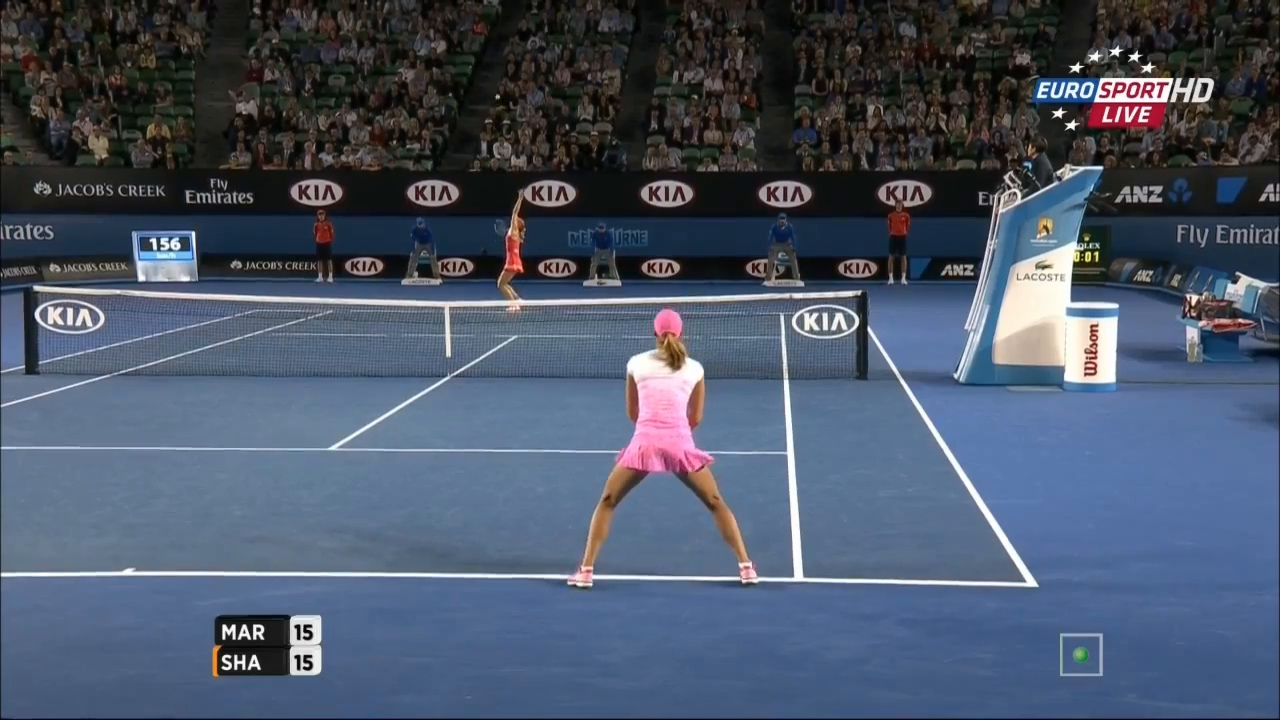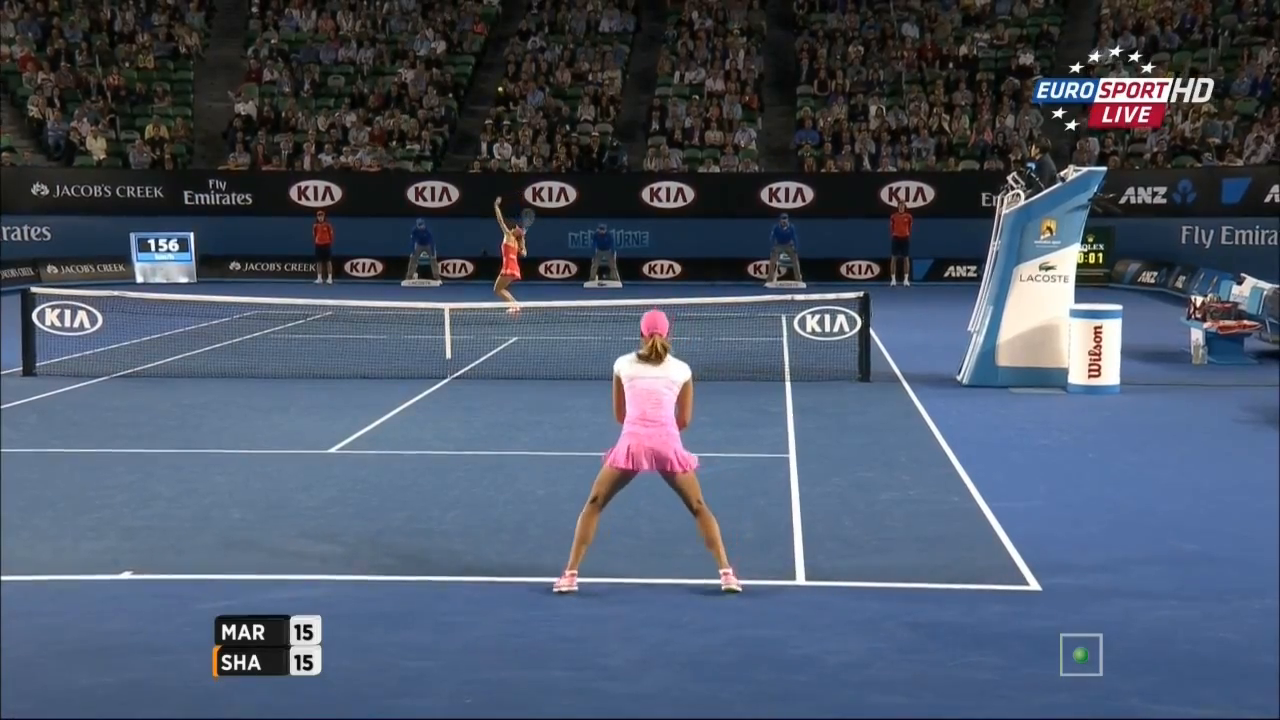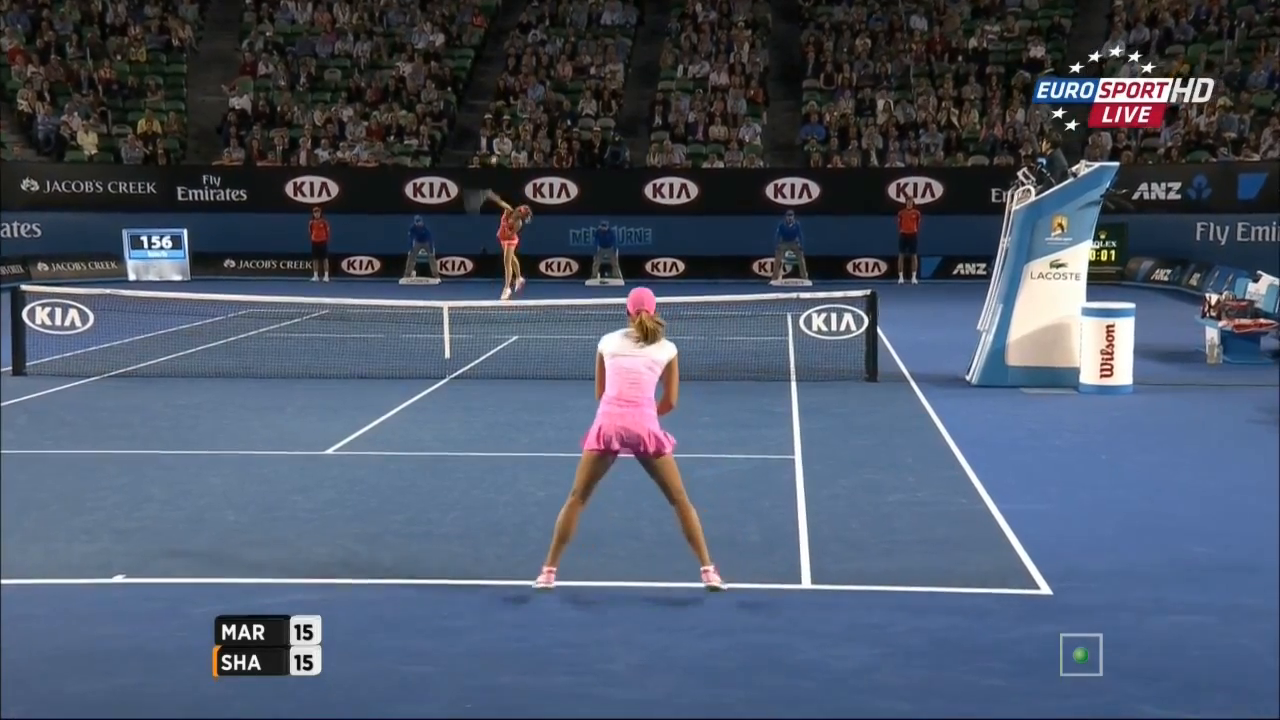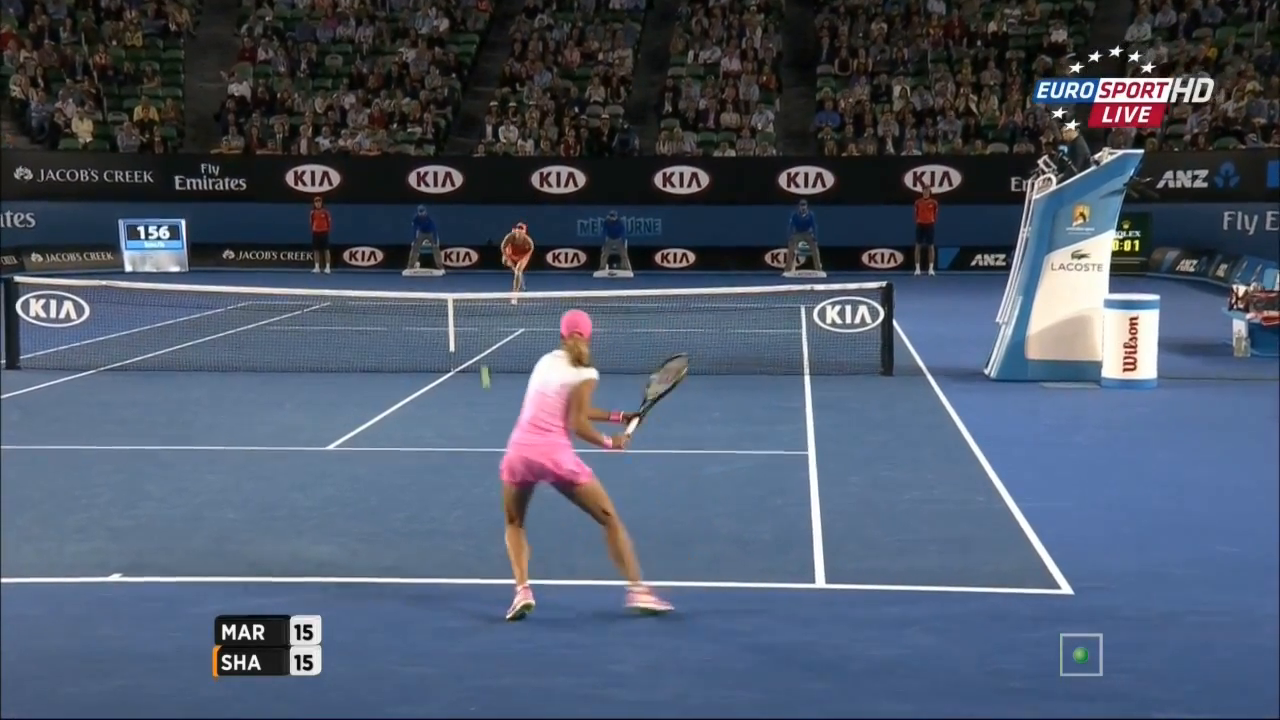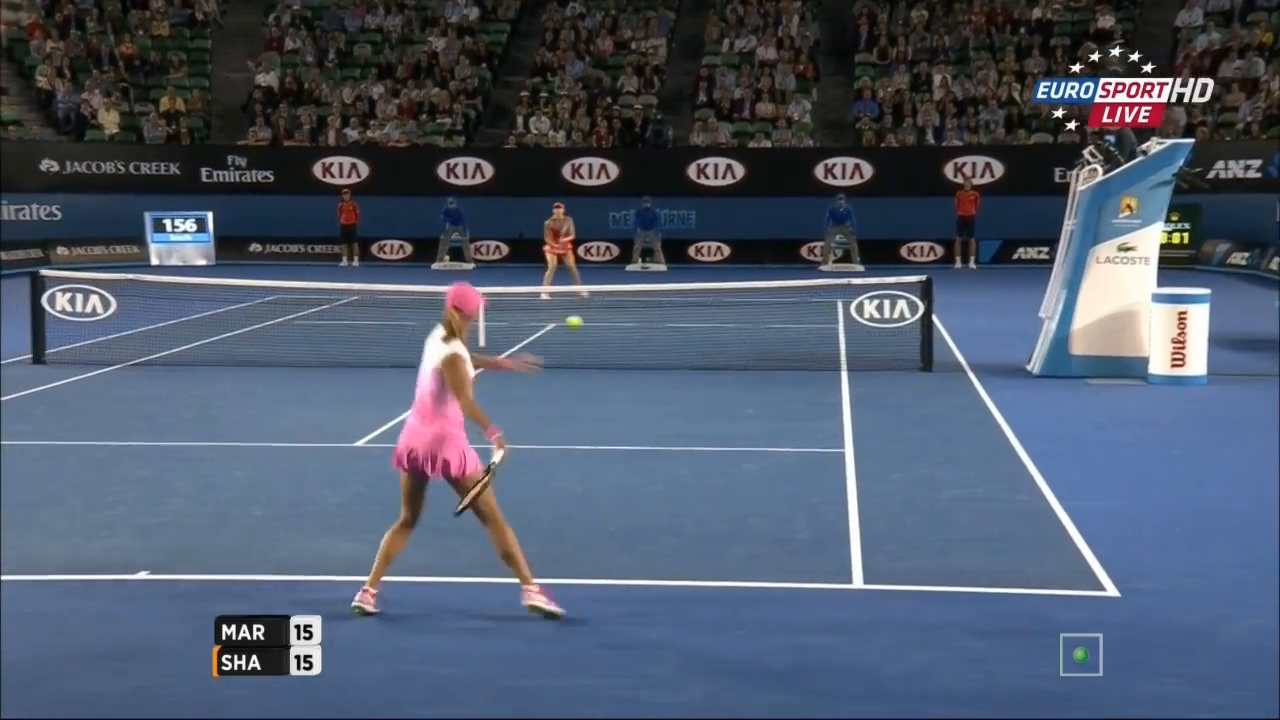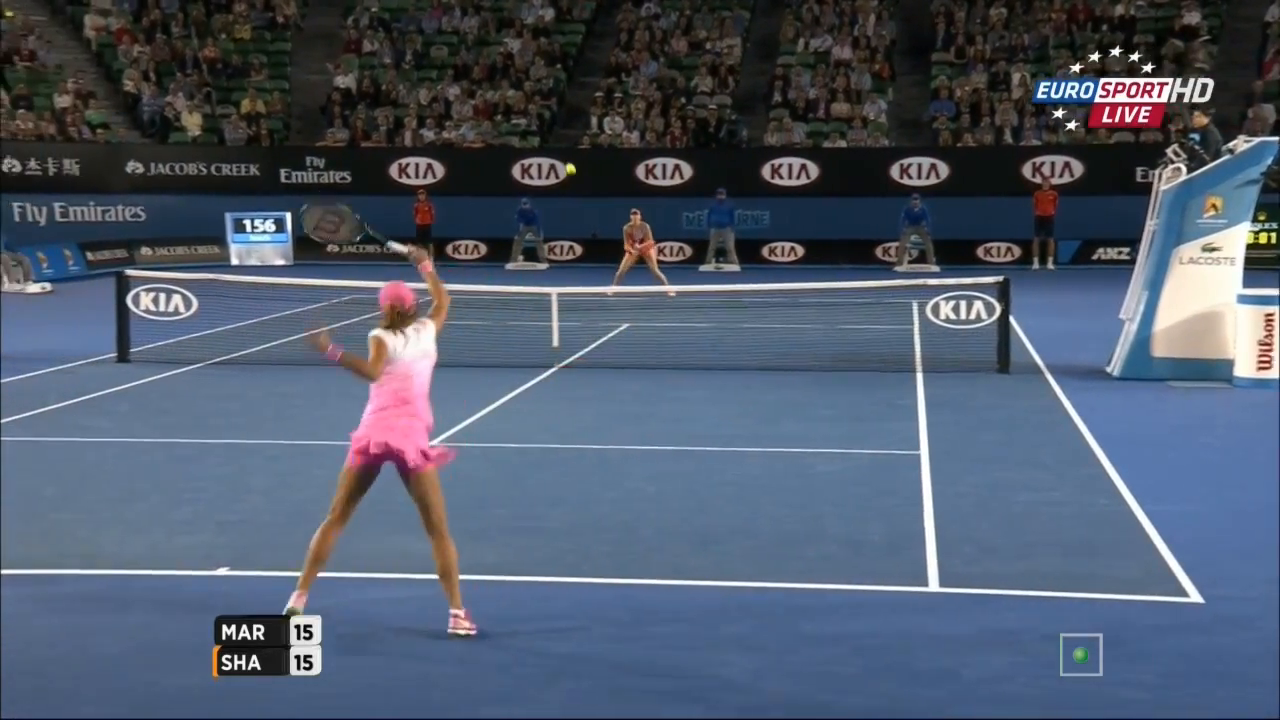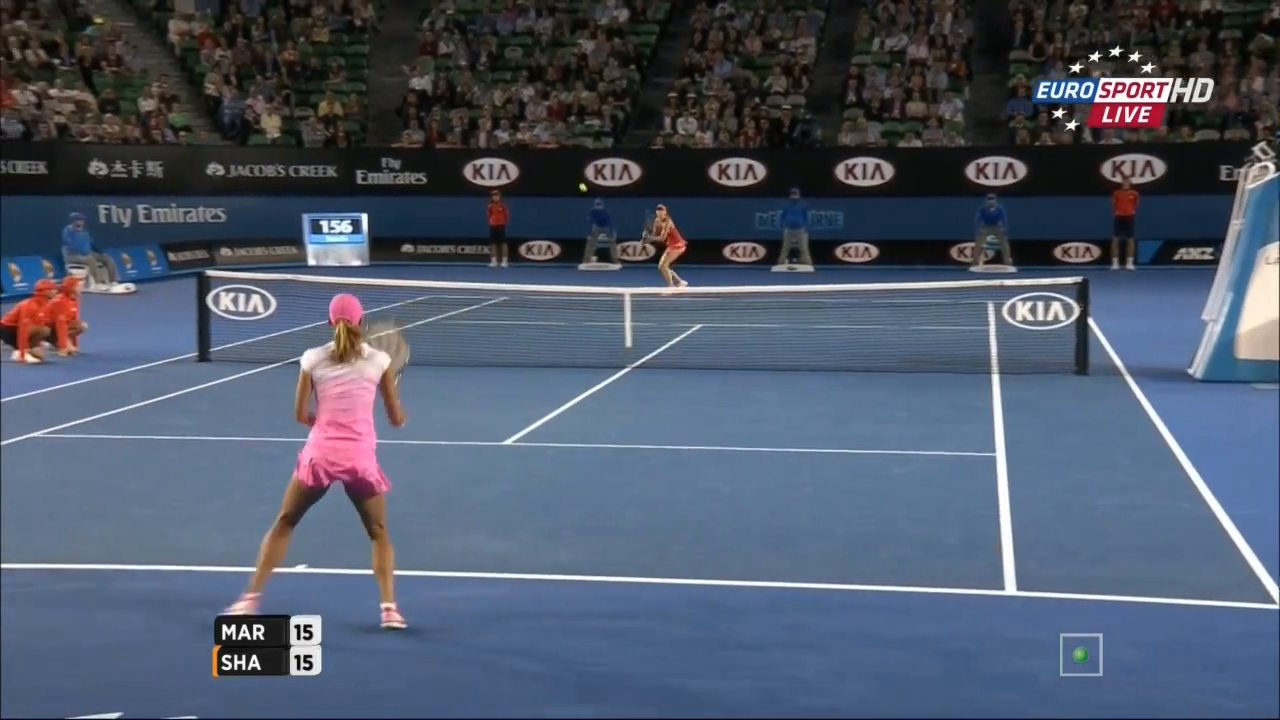
dt=0.4s
person 1, frame 1
left shoulder: (636, 363)
right shoulder: (695, 369)
right elbow: (695, 419)
left hip: (644, 443)
right hip: (680, 444)
left knee: (607, 503)
right knee: (716, 503)
left ankle: (585, 570)
right ankle: (745, 567)
person 1, frame 2
left shoulder: (623, 364)
right shoulder: (682, 369)
right elbow: (684, 420)
left hip: (632, 442)
right hip: (667, 444)
left knee: (594, 505)
right knee: (699, 509)
left ankle: (570, 575)
right ankle: (727, 574)
person 1, frame 3
left shoulder: (607, 342)
right shoulder: (668, 349)
right elbow: (670, 401)
left hip: (607, 423)
right hip: (644, 426)
left knee: (577, 499)
right knee: (679, 500)
left ankle: (549, 572)
right ankle: (707, 570)
person 1, frame 4
left shoulder: (546, 360)
right shoulder: (585, 374)
right elbow: (576, 425)
left wrist: (615, 416)
right wrist: (607, 442)
left hip: (519, 451)
right hip: (554, 454)
left knee: (514, 525)
right knee: (609, 519)
left ankle: (523, 591)
right ankle: (638, 590)
person 1, frame 5
left shoulder: (443, 335)
right shoulder: (454, 350)
right elbow: (464, 399)
left wrist: (506, 363)
right wrist: (492, 430)
left hip: (412, 439)
right hip: (444, 441)
left knee: (407, 521)
right knee: (493, 519)
left ankle: (369, 591)
right ankle: (531, 590)
person 1, frame 6
left shoulder: (384, 336)
right shoulder: (427, 329)
left elbow: (373, 371)
right elbow: (443, 303)
left wrist: (334, 352)
right wrist: (428, 267)
left hip: (375, 433)
right hip: (412, 437)
left knee: (337, 519)
right knee: (438, 531)
left ankle: (299, 598)
right ankle: (457, 612)
person 1, frame 7
left shoulder: (311, 358)
right shoulder: (379, 361)
left elbow: (302, 416)
right elbow: (397, 418)
right wrist: (400, 415)
left hip: (320, 453)
right hip: (359, 457)
left knee: (283, 526)
right knee: (379, 535)
left ankle: (251, 598)
right ankle: (389, 608)
